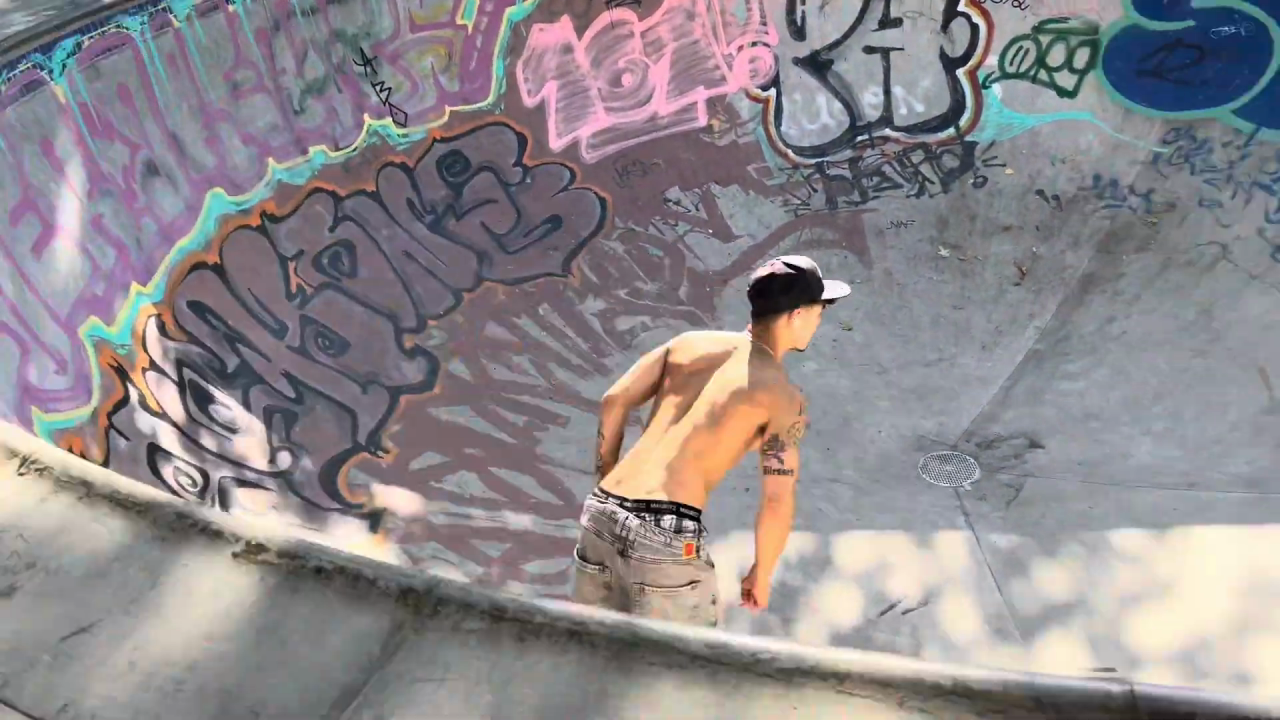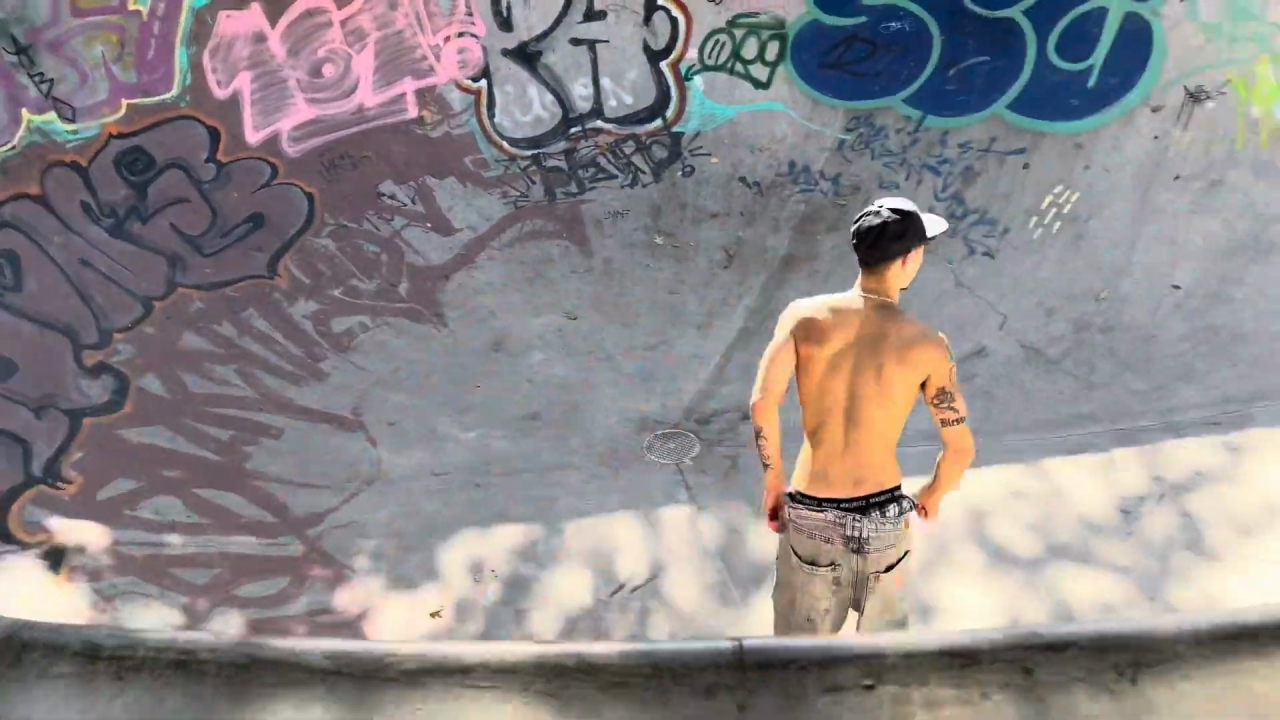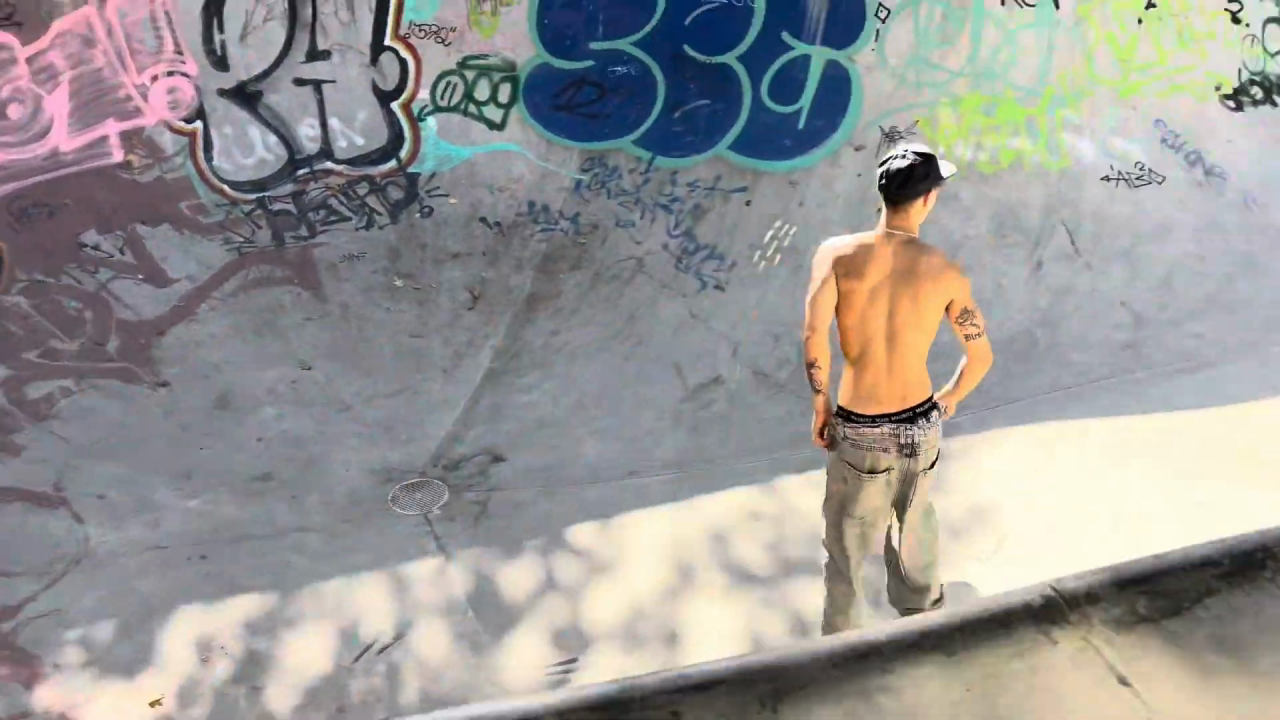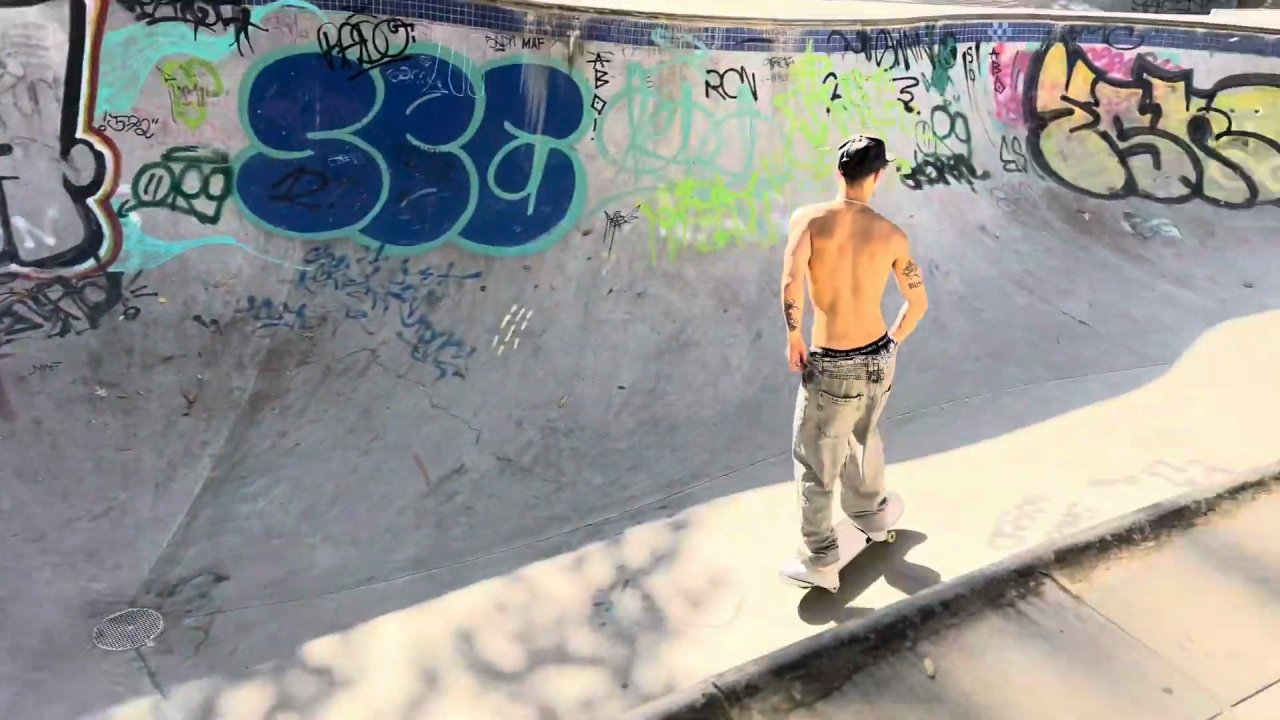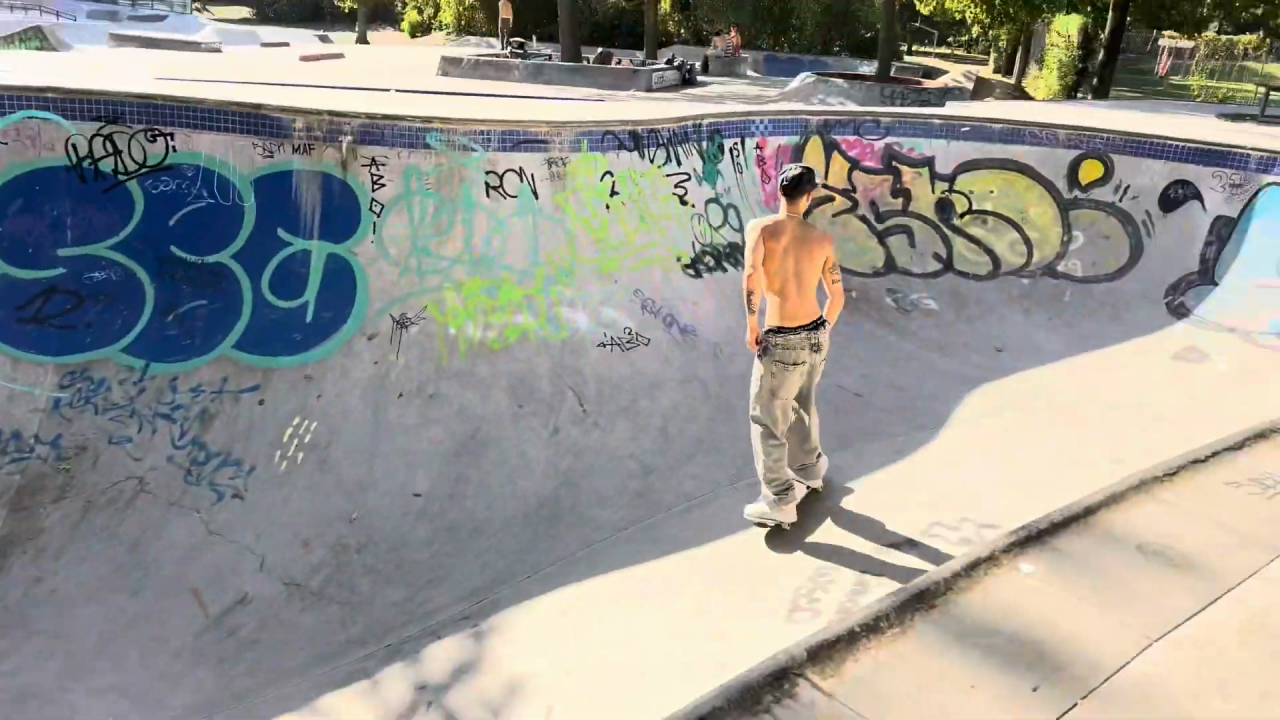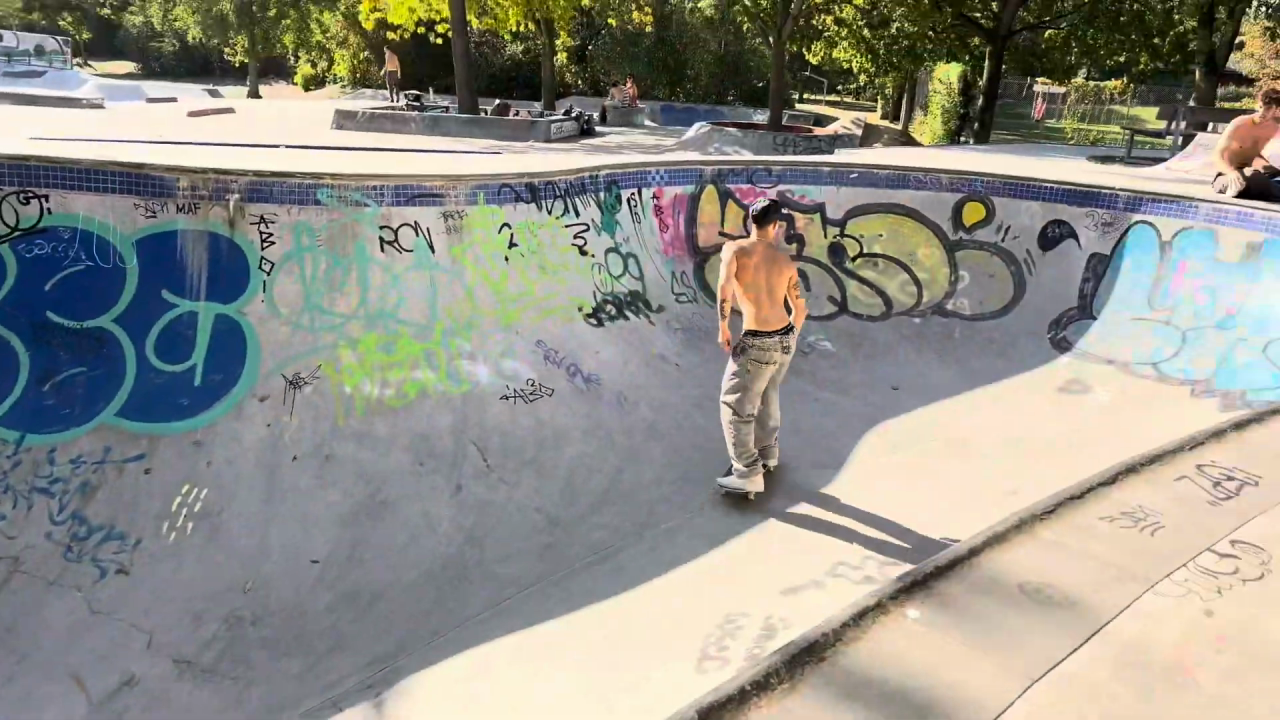
dt=0.2s
person 1, frame 1
left shoulder: (689, 343)
right shoulder: (782, 397)
left elbow: (614, 401)
right elbow: (778, 504)
right wrist: (764, 575)
left hip: (603, 516)
right hip: (668, 537)
person 1, frame 2
left shoulder: (804, 316)
right shoulder: (925, 345)
left elbow: (762, 403)
right elbow: (961, 451)
left wrist: (772, 484)
right wrist: (935, 494)
left hip: (811, 522)
right hip: (880, 525)
left knee: (801, 639)
right knee: (880, 628)
person 1, frame 3
left shoulder: (838, 252)
right shoulder: (945, 271)
left elbow: (814, 333)
right elbow: (981, 356)
left wrist: (820, 405)
right wrist: (950, 398)
left hip: (860, 434)
right hip: (919, 429)
left knee: (847, 541)
right knee: (913, 518)
left ankle: (843, 632)
right ankle: (920, 608)
person 1, frame 4
left shoulder: (809, 218)
right shoulder: (892, 233)
left elbow: (791, 282)
right elbow: (918, 302)
left wrist: (794, 340)
right wrist: (892, 345)
left hip: (832, 367)
right hip: (878, 361)
left knee: (814, 461)
right knee: (861, 436)
left ankle: (820, 560)
right ankle: (871, 512)
person 1, frame 5
left shoulder: (760, 227)
right shoulder: (822, 239)
left elbow: (751, 275)
right elbow: (838, 296)
left wrist: (752, 324)
left hip: (782, 341)
right hip: (816, 335)
left knee: (767, 420)
right knee: (802, 404)
left ankle: (780, 500)
right ankle: (809, 468)
person 1, frame 6
left shoulder: (734, 248)
right shoulder: (786, 260)
left elbow: (725, 285)
right elbow: (801, 310)
left wrist: (723, 328)
left hip: (757, 341)
right hip: (786, 339)
left knee: (735, 404)
right knee: (766, 394)
left ankle: (748, 472)
right ankle: (768, 452)
